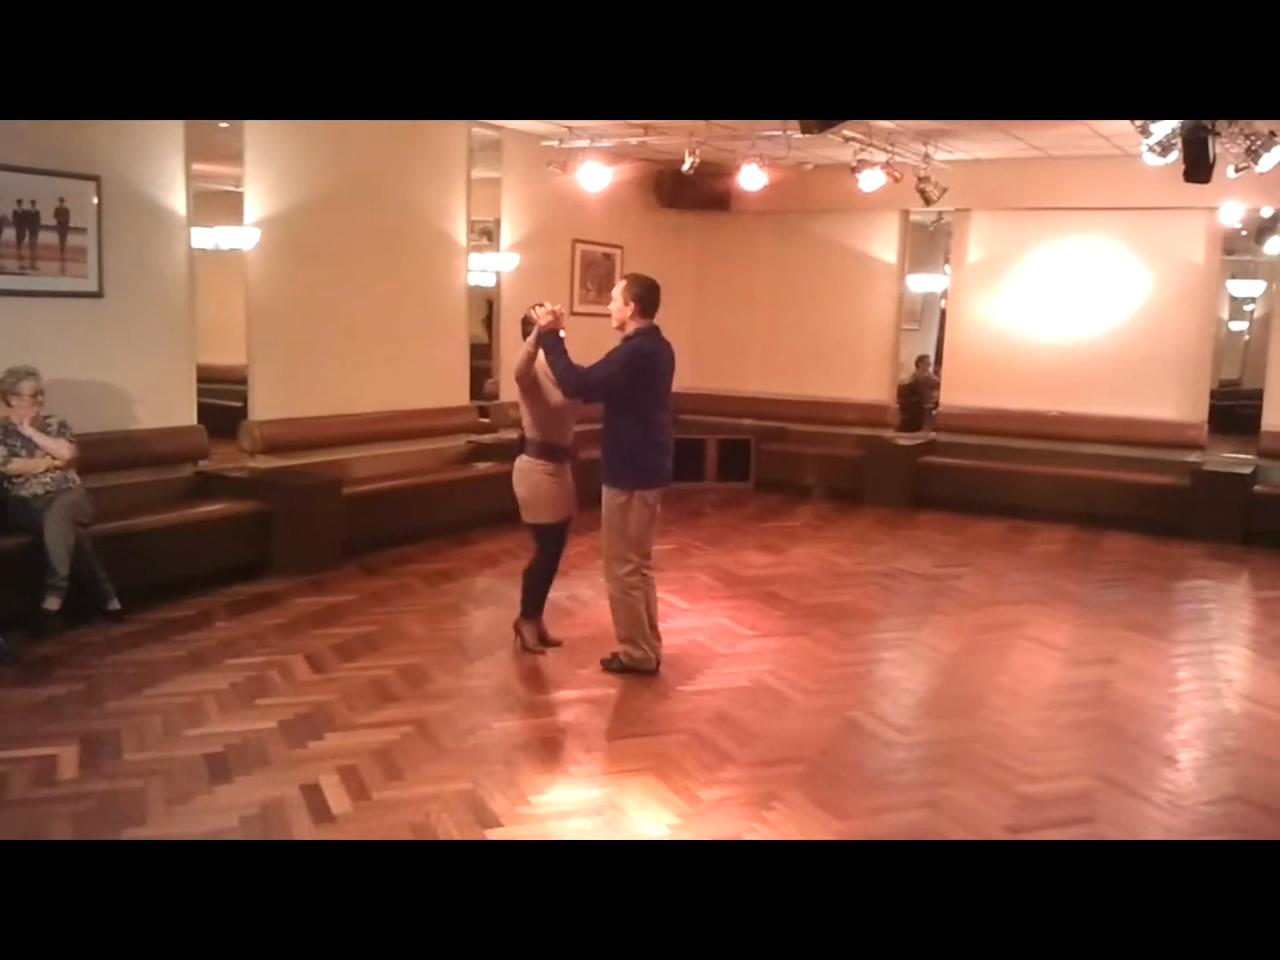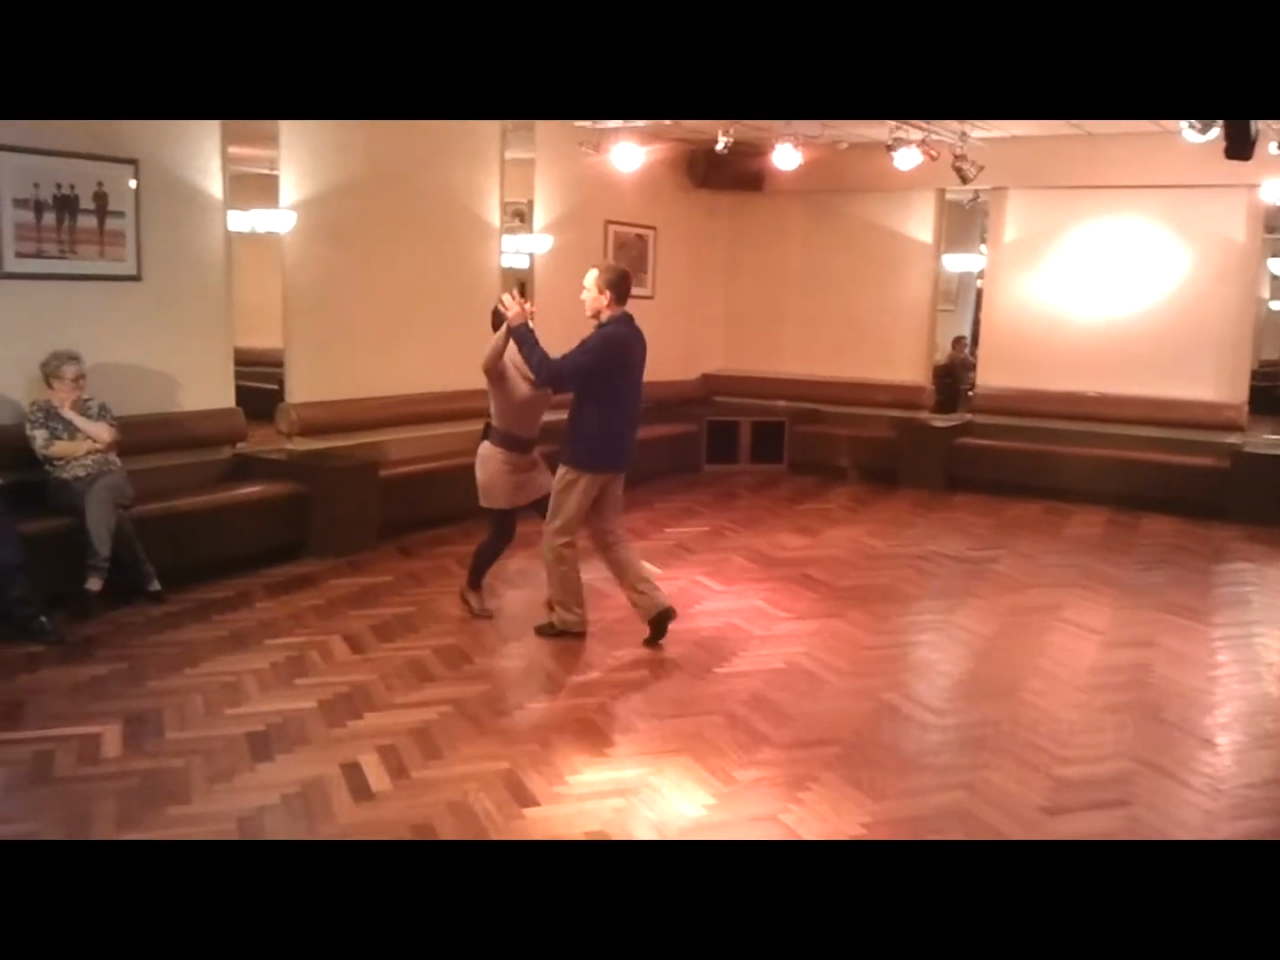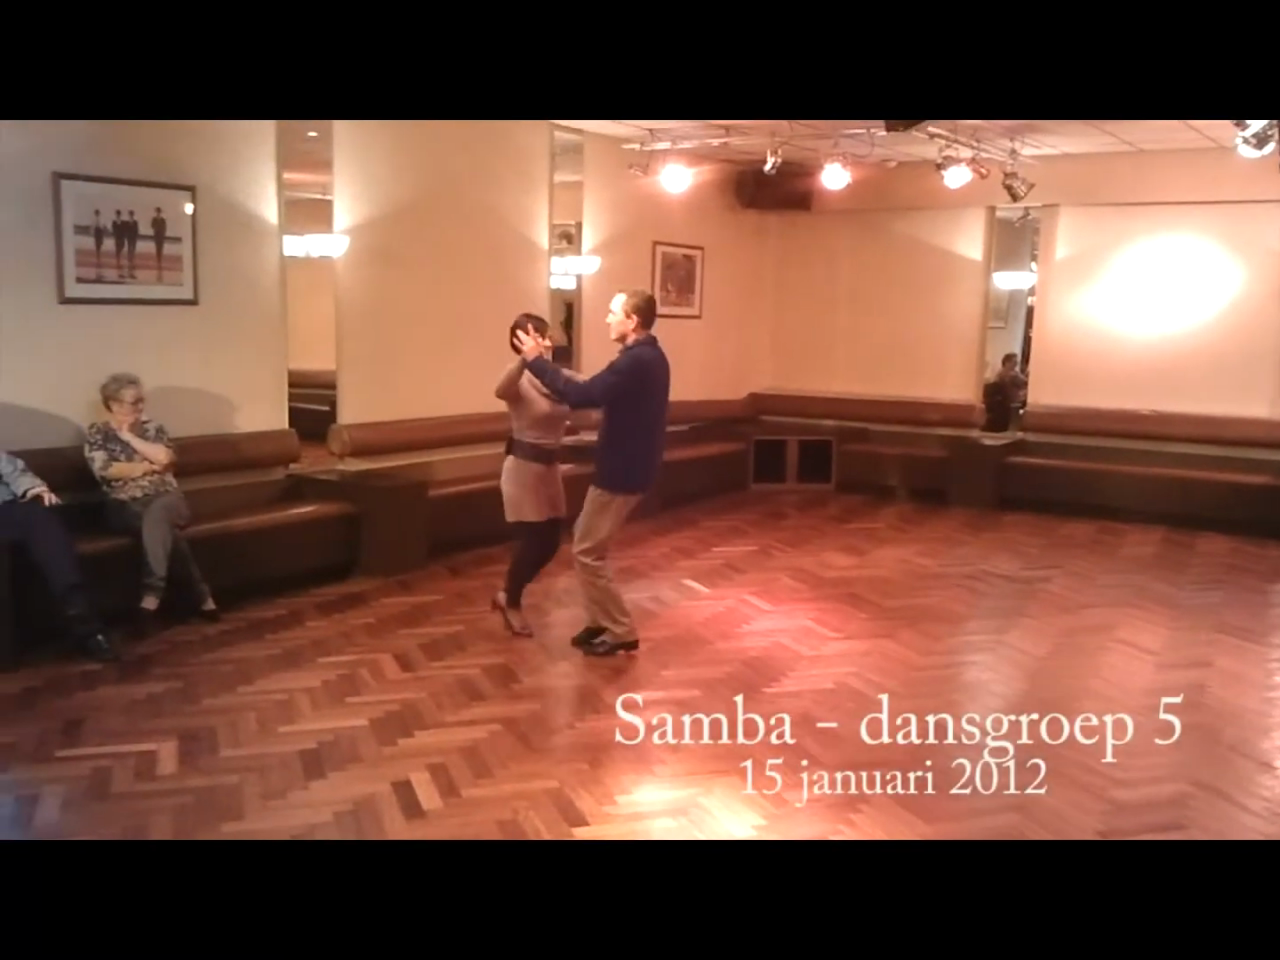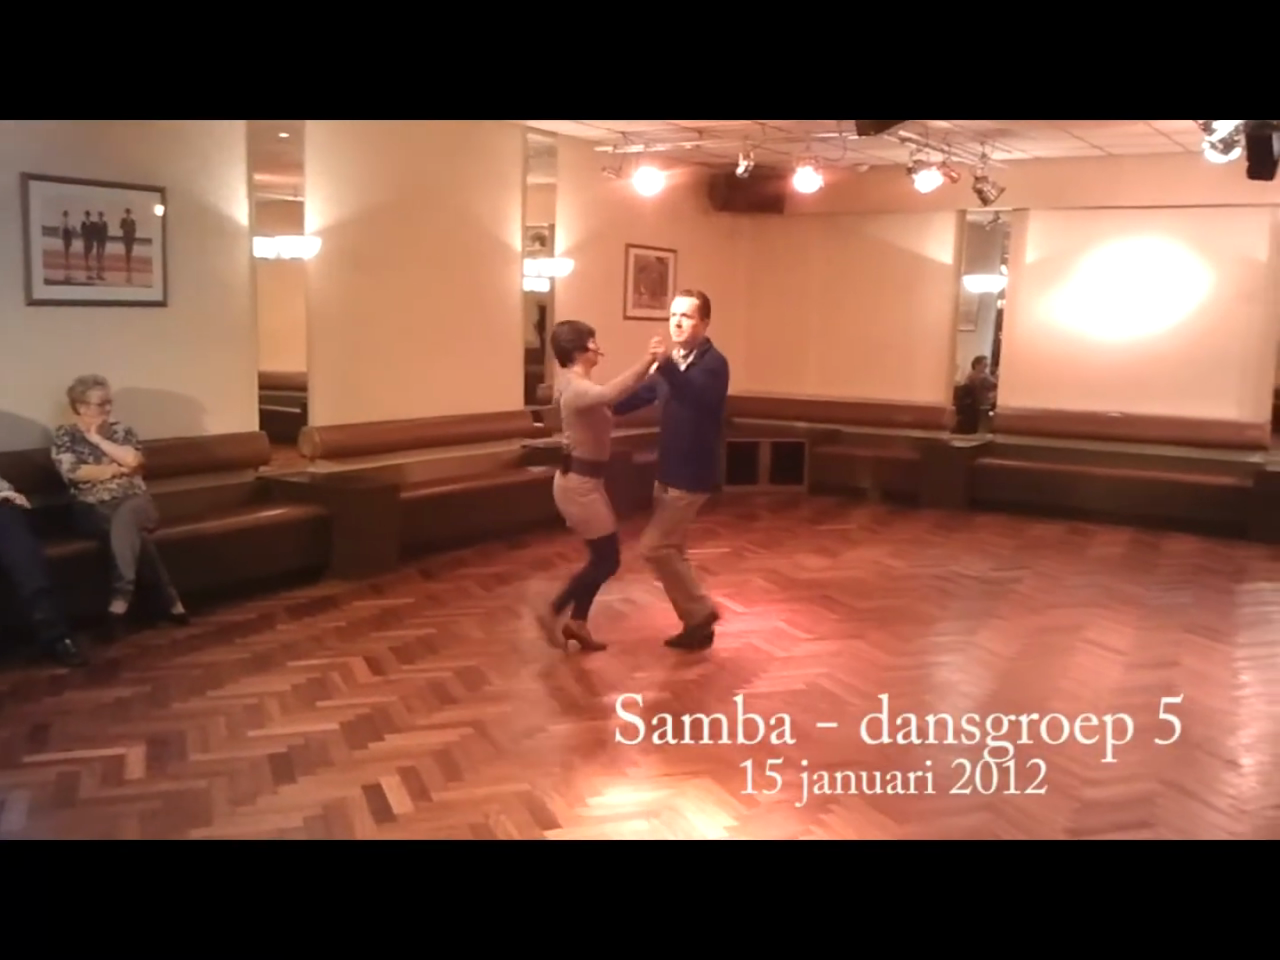
dt=0.7s
person 1, frame 1
left shoulder: (634, 352)
right shoulder: (657, 348)
left elbow: (577, 385)
right elbow: (602, 386)
left wrist: (550, 336)
left hip: (629, 473)
right hip: (651, 469)
left knee: (622, 567)
right knee: (639, 563)
left ankle: (639, 654)
right ankle: (647, 648)
person 1, frame 2
left shoulder: (607, 340)
right shoulder: (630, 335)
left elbow: (551, 375)
left wrist: (520, 328)
left hip: (587, 455)
right hip: (616, 454)
left knee: (558, 537)
right knee: (609, 535)
left ankle: (569, 619)
right ankle: (654, 606)
person 1, frame 3
left shoulder: (636, 362)
right shoulder: (648, 357)
left elbow: (584, 395)
right elbow: (601, 396)
left wrist: (537, 361)
right wrist: (553, 380)
left hip: (621, 473)
right hip: (626, 469)
left knee: (586, 551)
right knee: (591, 544)
left ankle: (620, 632)
right ankle: (604, 619)
person 1, frame 4
left shoulder: (713, 364)
right shoulder: (673, 363)
left elbow: (699, 399)
right elbow: (638, 396)
left wrist: (666, 365)
left hip: (693, 476)
right hip: (670, 472)
left knee: (656, 547)
right knee: (668, 549)
left ankle: (701, 612)
right ankle: (696, 624)
person 2, frame 1
right shoulder: (533, 371)
right elbow: (519, 372)
right wrist: (541, 332)
left hip: (560, 465)
right hip: (535, 466)
left knee: (554, 549)
right knee: (546, 549)
left ankle: (535, 618)
right ankle: (526, 619)
person 2, frame 2
right shoulder: (502, 364)
right elbow: (487, 364)
right wrist: (510, 326)
left hip: (528, 456)
right hip: (499, 456)
right knee: (502, 533)
right ankle: (472, 589)
person 2, frame 3
right shoulder: (519, 381)
right elbow: (500, 391)
right wrist: (525, 357)
left hip: (550, 468)
right hip: (523, 468)
left knee: (549, 544)
right knee: (532, 543)
left ankle: (507, 595)
right ankle: (512, 606)
person 2, frame 4
left shoulder: (579, 384)
right shoulder: (575, 388)
left elbow: (612, 395)
right elbow: (611, 393)
left wrist: (649, 365)
right wrist: (647, 360)
left hip: (586, 479)
right hip: (578, 482)
left knee: (603, 556)
right knee: (607, 559)
left ankle: (577, 622)
right ankle: (554, 611)
person 3, frame 1
left shoulder: (55, 423)
left elbow: (67, 453)
left wrist: (31, 432)
right wrist: (50, 461)
left hip: (67, 495)
right hip: (26, 504)
left knee: (58, 513)
right knee: (63, 525)
left ankle: (55, 593)
right ankle: (103, 591)
person 3, frame 2
left shoulder: (95, 406)
right shoulder: (38, 412)
left elbow: (107, 436)
right elbow: (47, 448)
left wrist: (71, 415)
right wrist: (91, 445)
left hip: (108, 477)
right hip: (67, 485)
left knee: (99, 495)
right knee: (104, 505)
left ankle: (97, 574)
right ankle: (144, 573)
person 3, frame 3
left shoulder: (152, 427)
right shoulder: (97, 433)
left elbow: (164, 458)
right elbow: (105, 470)
left wrist: (129, 437)
right wrist: (148, 466)
left hip: (165, 498)
right hip: (125, 506)
left knee: (156, 515)
right knee: (160, 525)
left ankle: (153, 593)
right ankle: (200, 592)
person 3, frame 4
left shoulder: (121, 430)
right shoulder: (64, 436)
left elbow: (133, 460)
right elbow: (74, 473)
left wrist: (98, 439)
right wrist: (118, 469)
left hip: (133, 501)
right hip: (92, 509)
left knee: (124, 518)
right knee: (128, 527)
left ankle: (121, 597)
right ankle: (168, 596)
